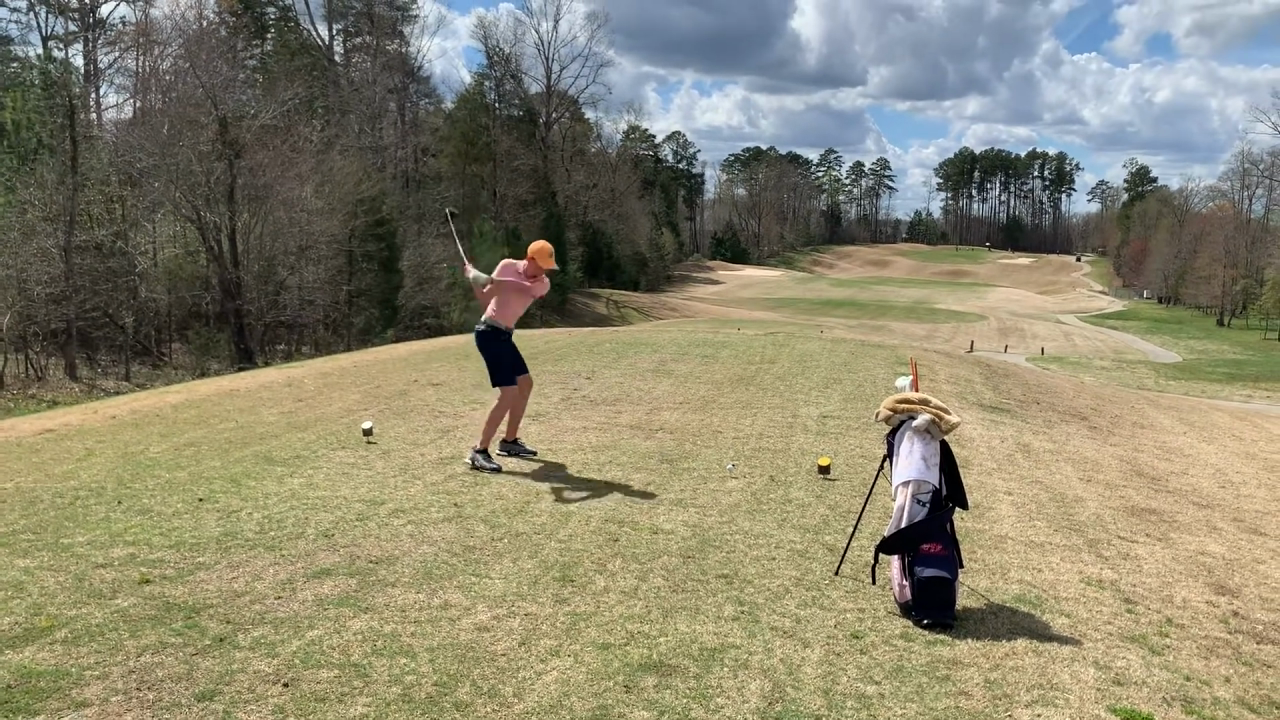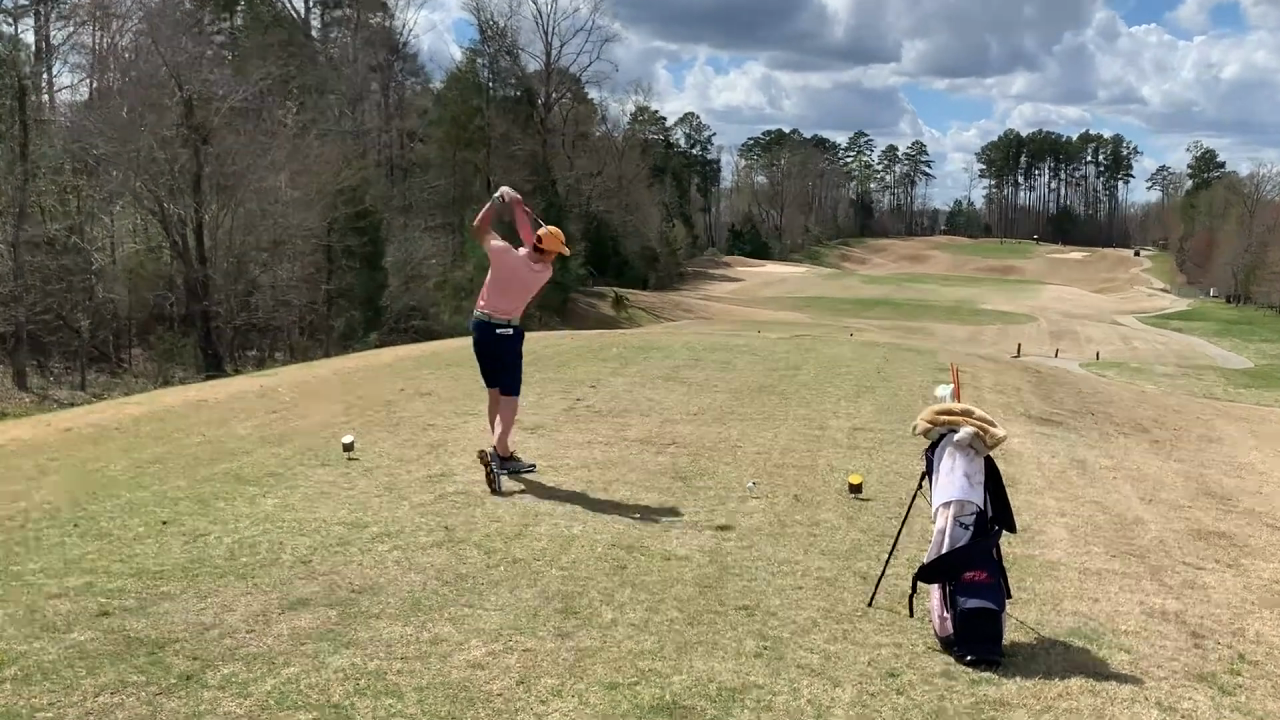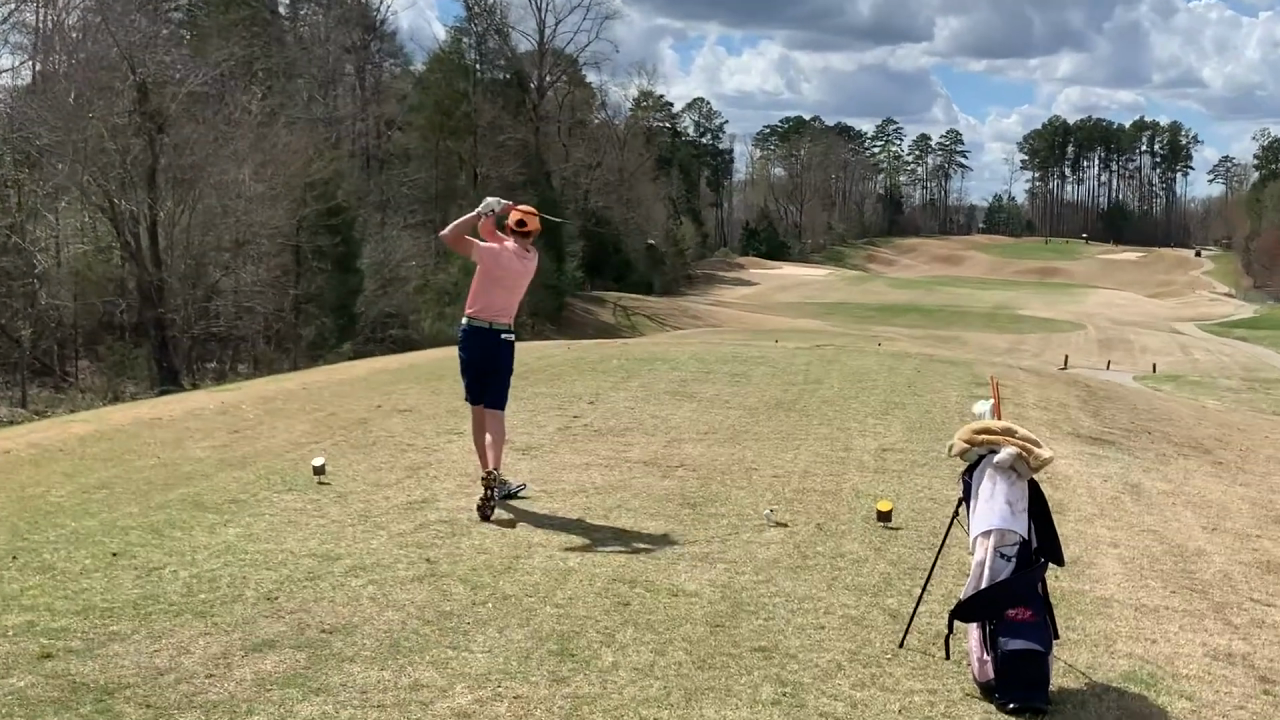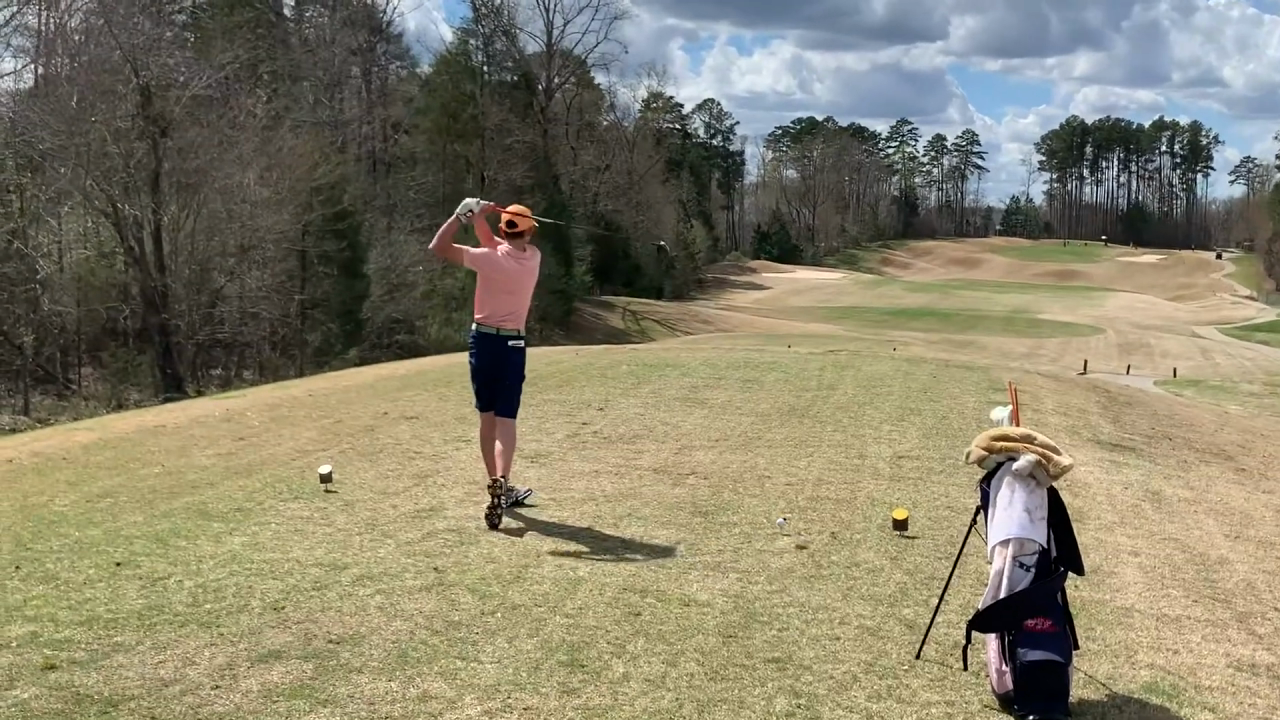
dt=0.4s
person 1, frame 1
left shoulder: (542, 284)
right shoulder: (508, 266)
left elbow: (515, 286)
right elbow: (486, 298)
left wrist: (488, 281)
right wrist: (477, 278)
left hip: (503, 335)
right hip: (490, 334)
left knee: (525, 384)
right knee: (508, 394)
left ankle: (509, 440)
right ankle: (480, 450)
person 1, frame 2
left shoulder: (504, 254)
right shoulder: (544, 271)
left elbow: (478, 230)
right elbow: (526, 234)
left wrist: (498, 199)
right wrist: (517, 205)
left hip: (480, 327)
right hip: (506, 333)
left knee: (495, 394)
right knee: (508, 400)
left ankle: (502, 454)
right ankle: (497, 452)
person 1, frame 3
left shoulder: (496, 253)
right shoulder: (531, 257)
left elbow: (447, 236)
right elbow: (488, 232)
left wrist: (482, 211)
right wrist: (490, 213)
left hip: (474, 334)
right hip: (502, 338)
left knee: (479, 411)
right knee: (494, 413)
right ankle: (493, 476)
person 1, frame 4
left shoulder: (490, 258)
right shoulder: (534, 257)
left elbow: (437, 248)
right elbow: (488, 240)
left wrist: (462, 214)
right wrist: (479, 216)
left hip: (484, 340)
right hip: (513, 344)
left knee: (488, 418)
right knee: (505, 419)
